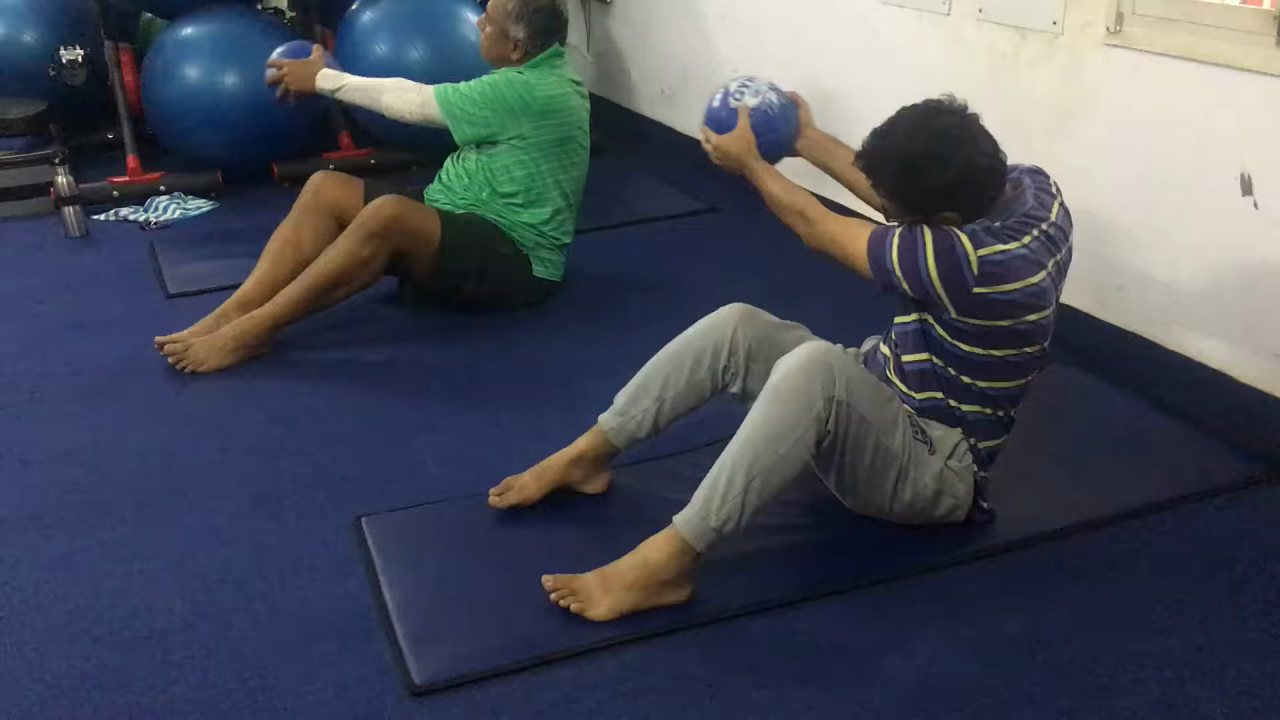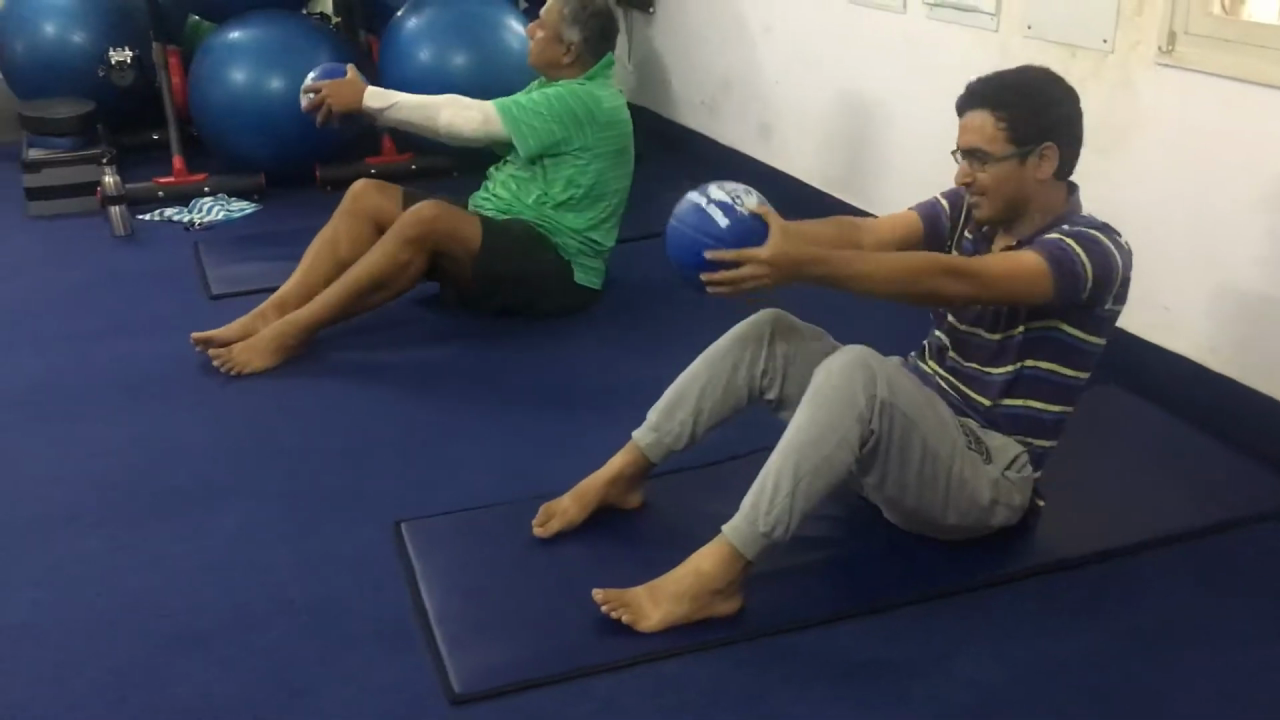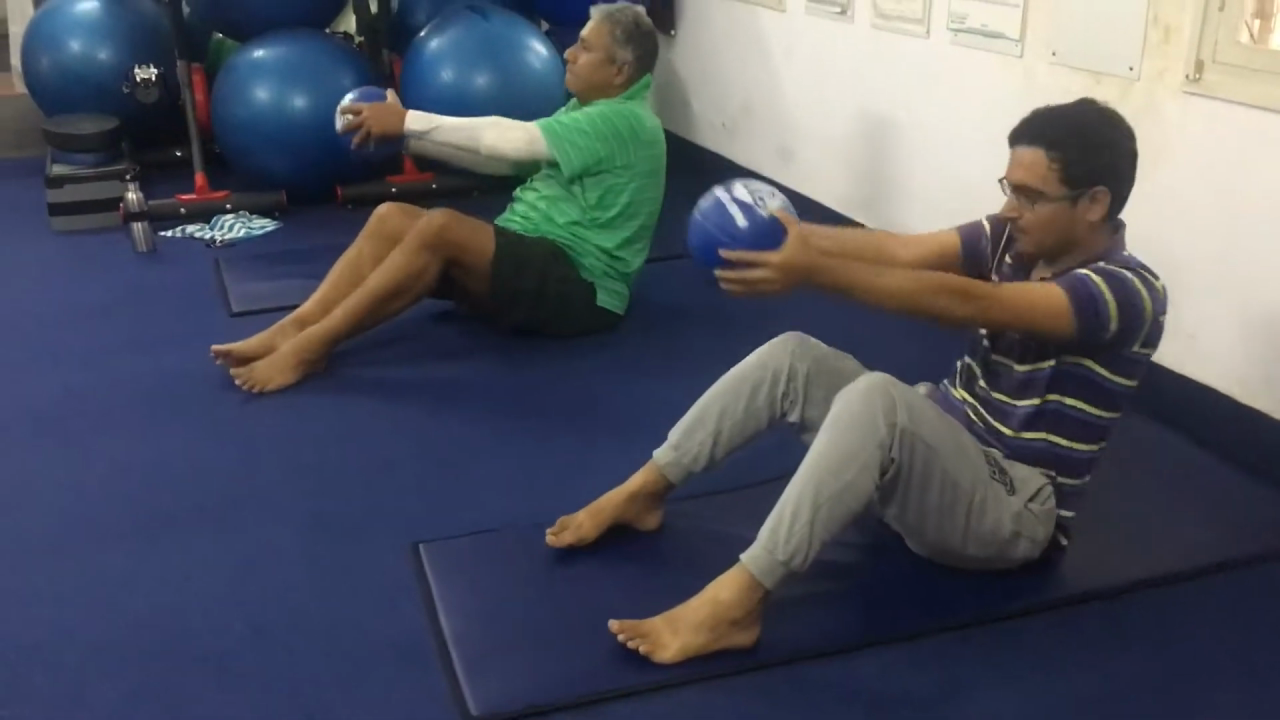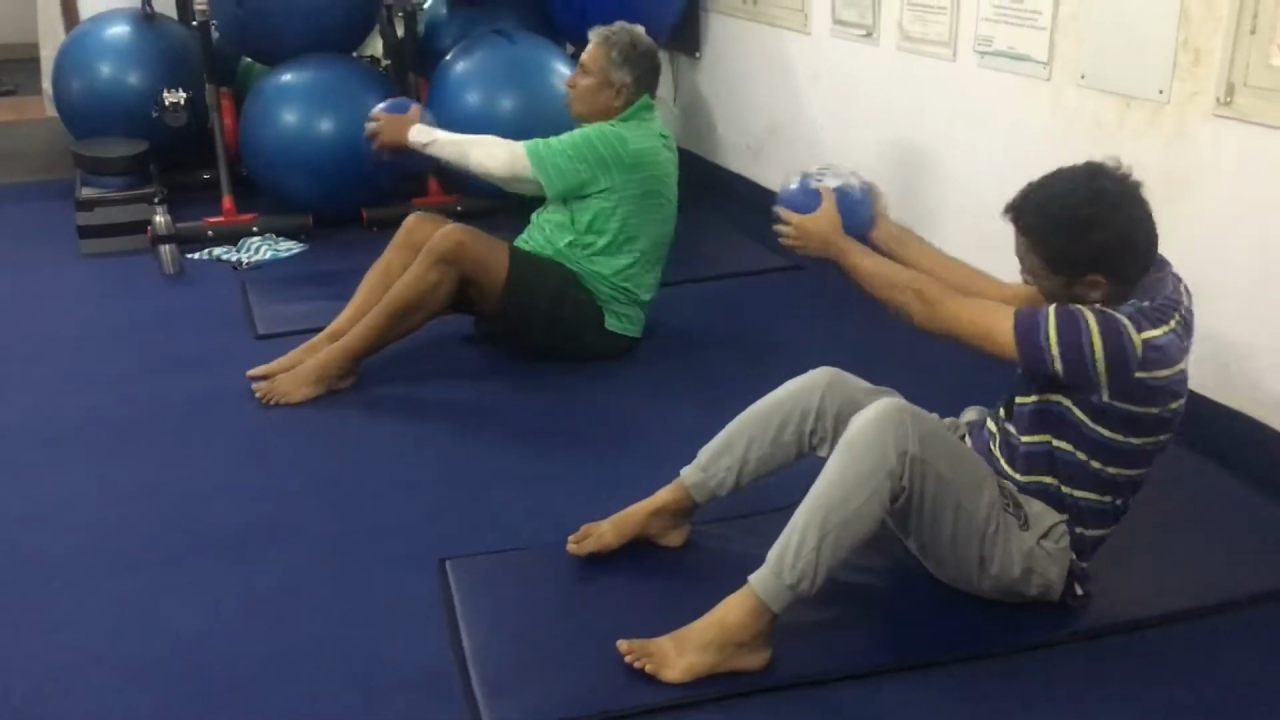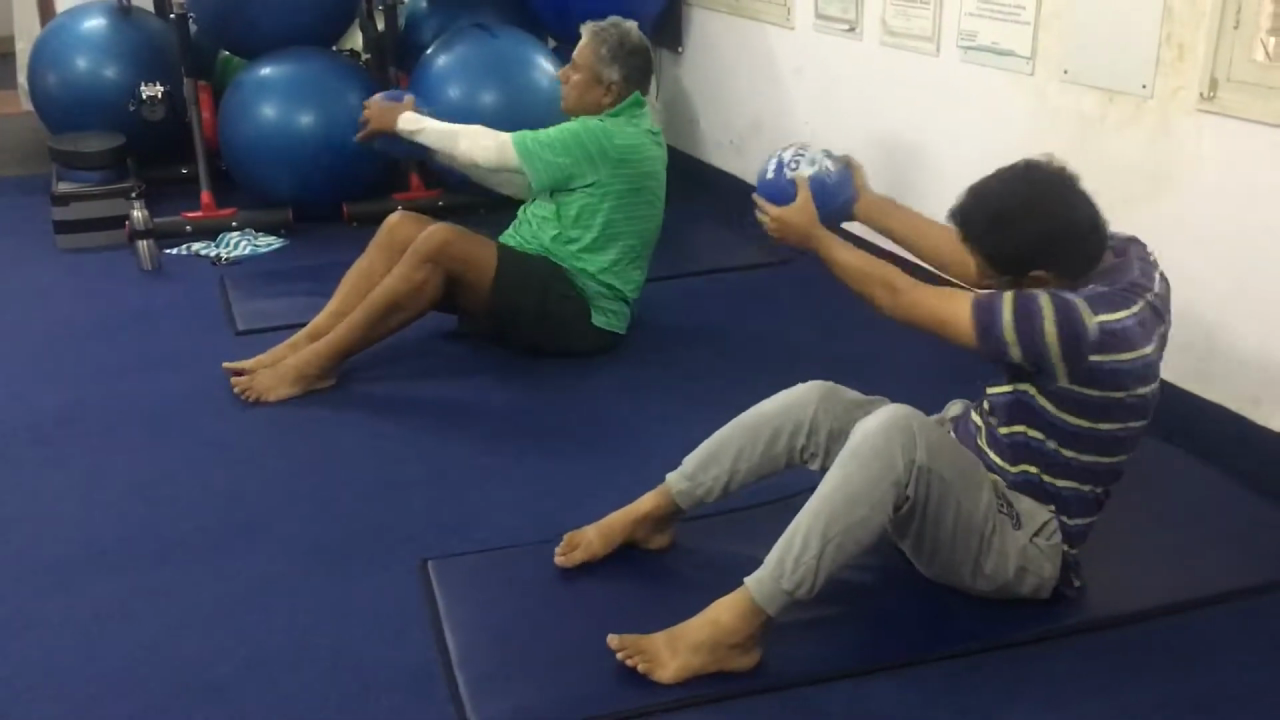
dt=1s
person 1, frame 1
left shoulder: (961, 260)
right shoulder: (1030, 186)
left elbow: (816, 226)
right elbow: (913, 204)
left wrist: (748, 160)
right wrist: (810, 141)
left hip: (933, 469)
left knee: (813, 365)
right knee: (737, 326)
left ankle: (668, 561)
right ankle: (585, 456)
person 1, frame 2
left shoulder: (1092, 255)
right shoulder: (976, 209)
left elbow: (951, 279)
right elbow: (866, 237)
left wrist: (802, 264)
right wrist: (773, 237)
left hip: (984, 477)
right hip: (914, 418)
left knee: (855, 370)
right knee: (768, 333)
left ankle: (718, 573)
right ankle: (622, 475)
person 1, frame 3
left shoulder: (1127, 293)
right shoulder: (1010, 238)
left elbow: (964, 303)
right elbow: (899, 251)
left wrist: (815, 272)
right wrist: (792, 242)
left hip: (1009, 506)
right hip: (939, 444)
left knee: (875, 399)
right knee: (791, 354)
left ankle: (735, 602)
right ankle: (640, 494)
person 1, frame 4
left shoulder: (1115, 337)
right shoulder: (1138, 279)
left elbow: (933, 309)
right elbow: (993, 294)
left wrist: (836, 244)
right wrist: (884, 231)
left hip: (1029, 544)
left knee: (888, 420)
right knee: (825, 390)
left ankle: (744, 625)
right ankle: (665, 510)
person 1, frame 5
left shoulder: (1066, 324)
right shoulder: (1123, 257)
left elbow: (899, 297)
right elbow: (984, 265)
left wrist: (812, 234)
right wrist: (867, 204)
left hip: (1021, 542)
right hip: (975, 465)
left knee: (895, 430)
right knee: (817, 405)
left ankle: (735, 627)
right ankle: (650, 513)
person 2, frame 1
left shoulder: (526, 92)
right shoulder: (541, 72)
left elbow: (415, 105)
right elbow: (433, 104)
left wrist: (321, 79)
left hip: (512, 262)
left knee: (388, 215)
right knee: (325, 189)
left ankle: (253, 332)
right ankle: (235, 312)
person 2, frame 2
left shoulder: (584, 104)
right shoulder: (574, 86)
left elbow: (473, 123)
right elbow: (482, 125)
left wrist: (367, 99)
right wrist: (375, 108)
left hip: (552, 268)
left knee: (427, 218)
right knee: (366, 196)
left ankle: (292, 333)
right ankle: (274, 312)
person 2, frame 3
left shoulder: (622, 122)
right shoulder: (591, 110)
left elbow: (511, 141)
right elbow: (505, 158)
left wrist: (409, 122)
right wrist: (408, 138)
left hip: (575, 288)
right hip: (529, 255)
left knee: (441, 227)
right knee: (391, 219)
left ankle: (311, 349)
right ankle: (294, 329)
person 2, frame 4
left shoulder: (613, 145)
right shoulder: (625, 129)
left elbow: (506, 161)
right elbow: (530, 178)
left wrist: (415, 134)
right wrist: (425, 141)
left hip: (591, 316)
right hip: (555, 282)
left knee: (455, 242)
right knee: (421, 228)
left ankle: (335, 365)
right ankle: (326, 345)
person 2, frame 5
left shoulder: (601, 139)
right shoulder: (612, 128)
left elbow: (493, 150)
right elbow: (525, 181)
left wrist: (404, 120)
right wrist: (428, 140)
left hip: (578, 310)
right hip: (538, 274)
left knee: (442, 241)
right knee: (402, 229)
left ankle: (316, 363)
right ankle: (306, 343)
